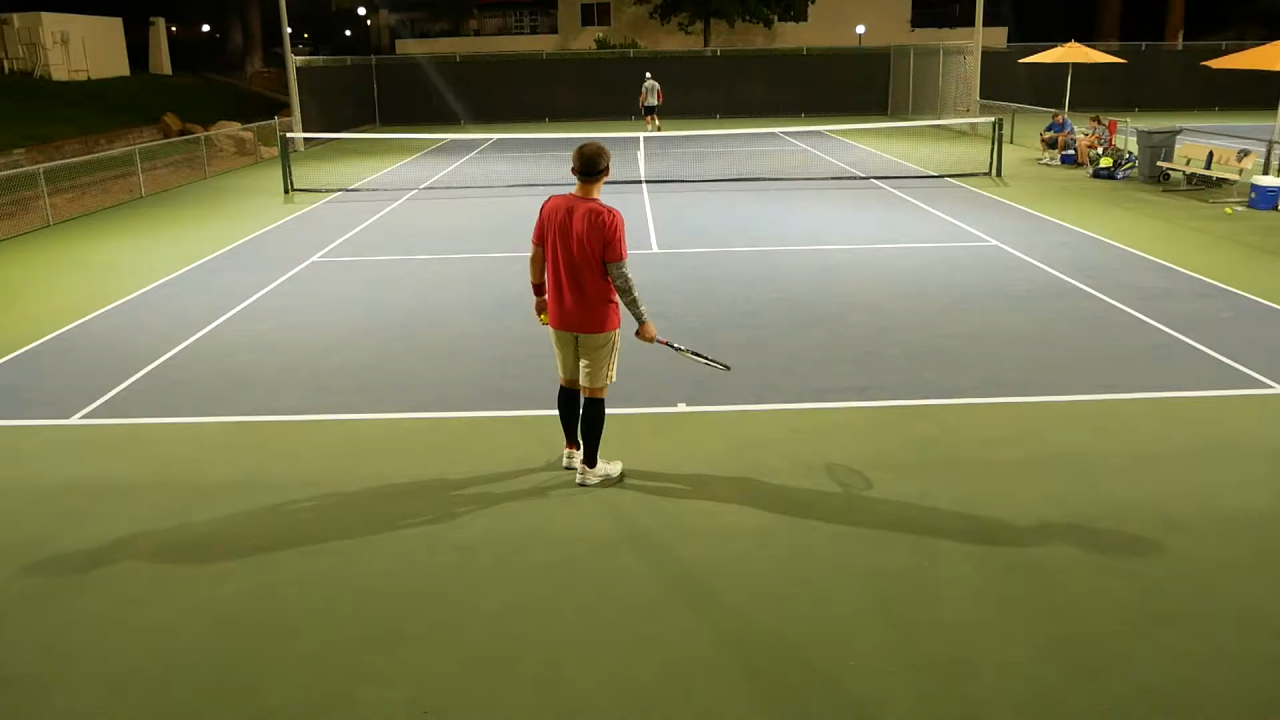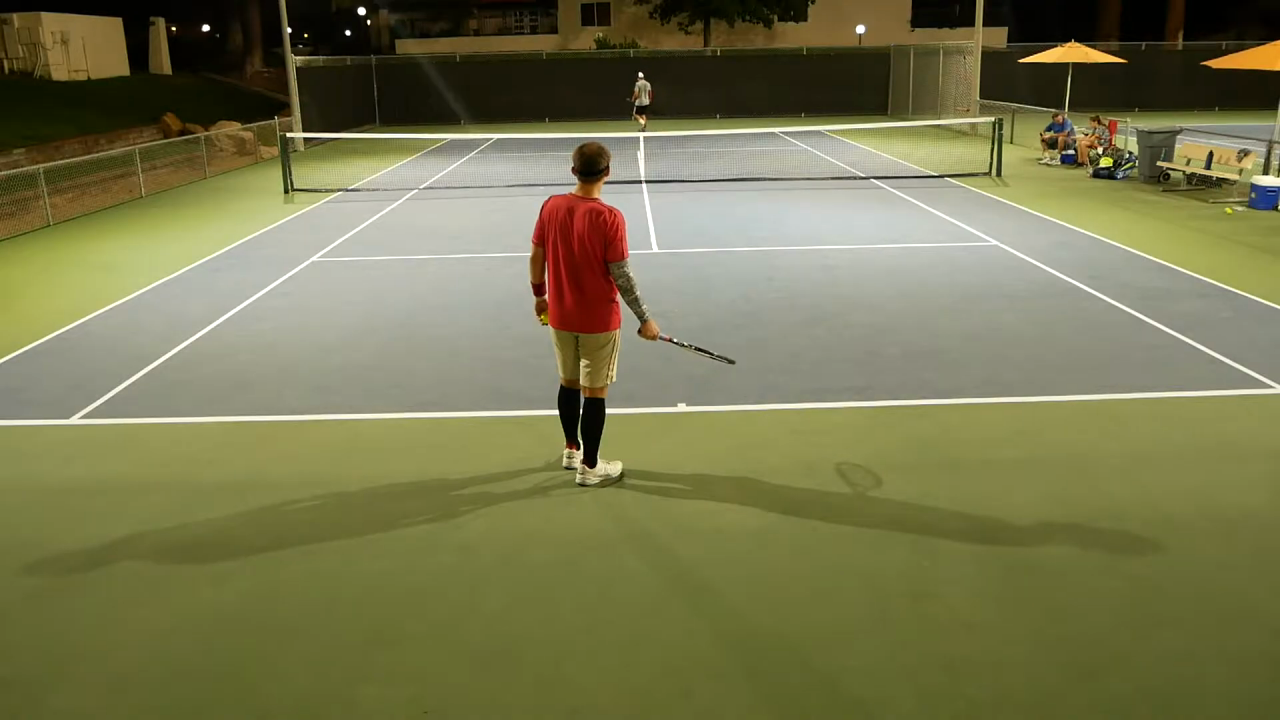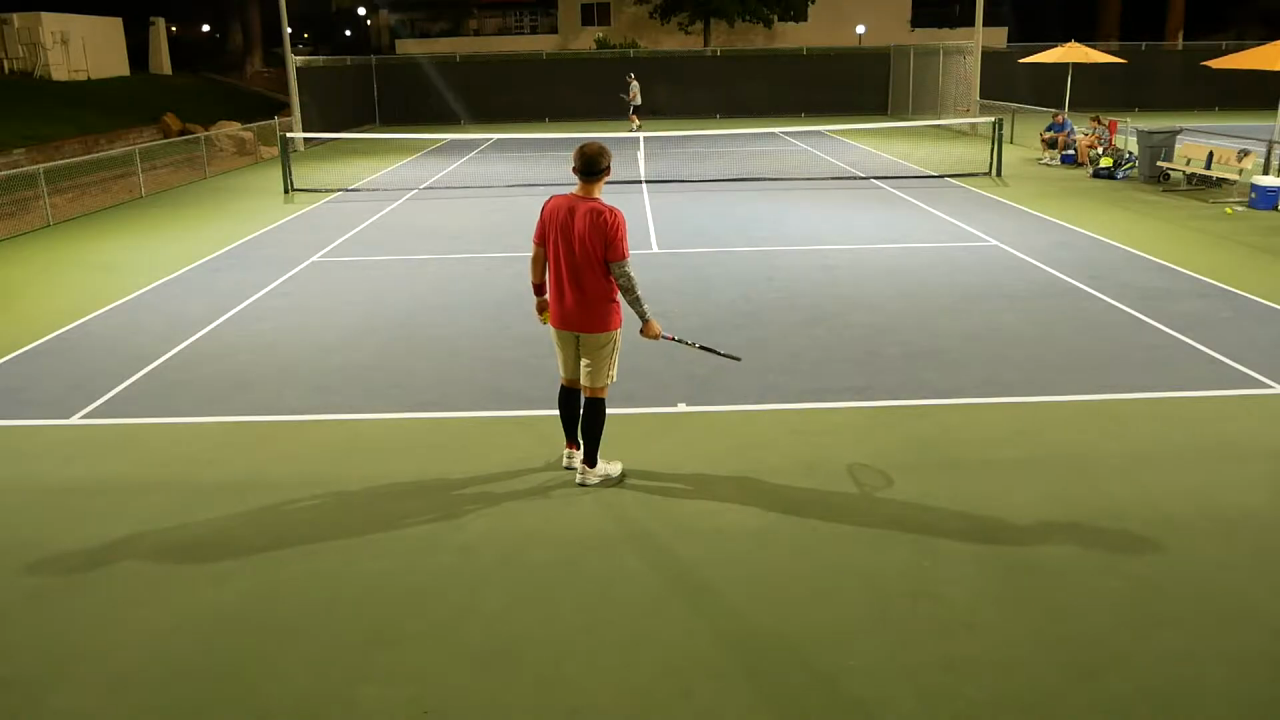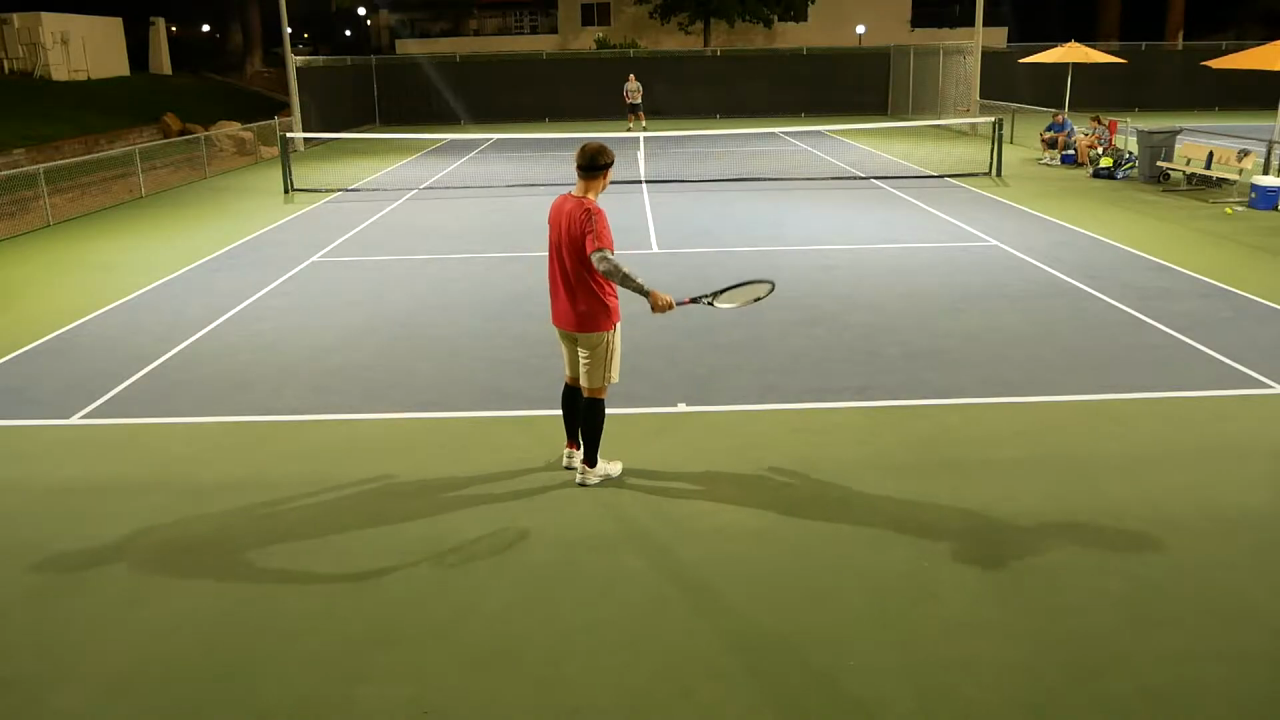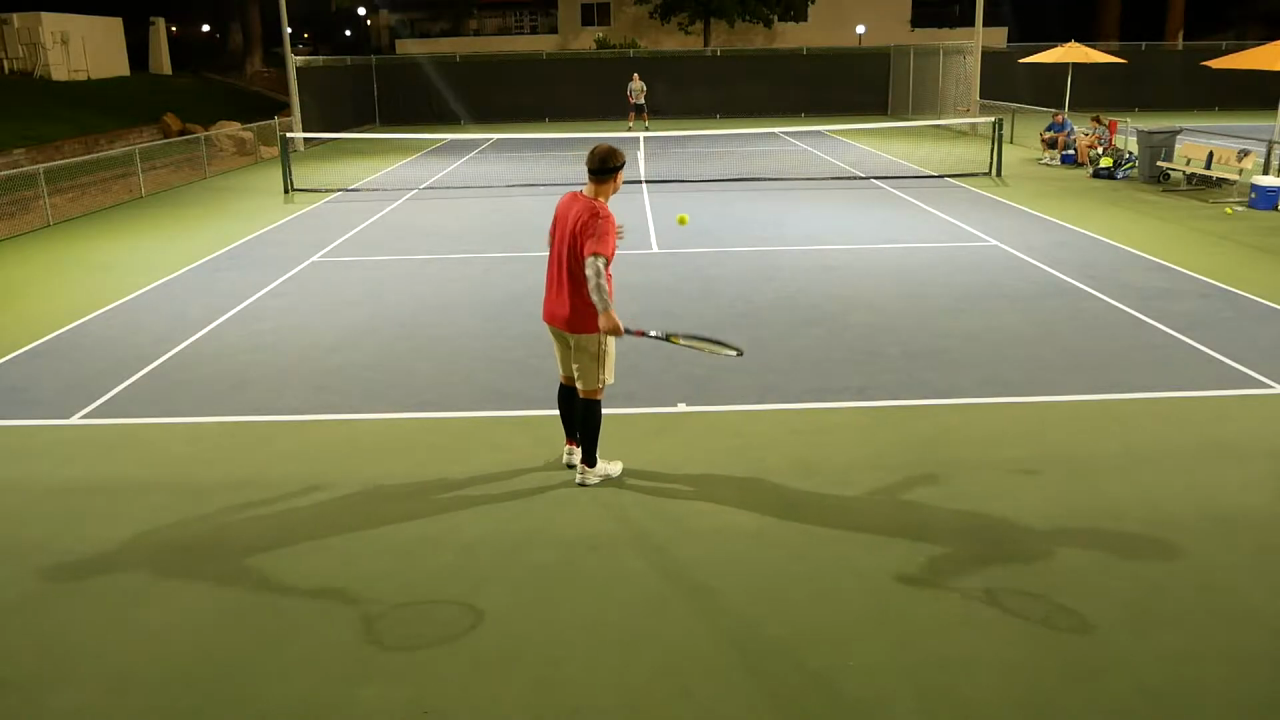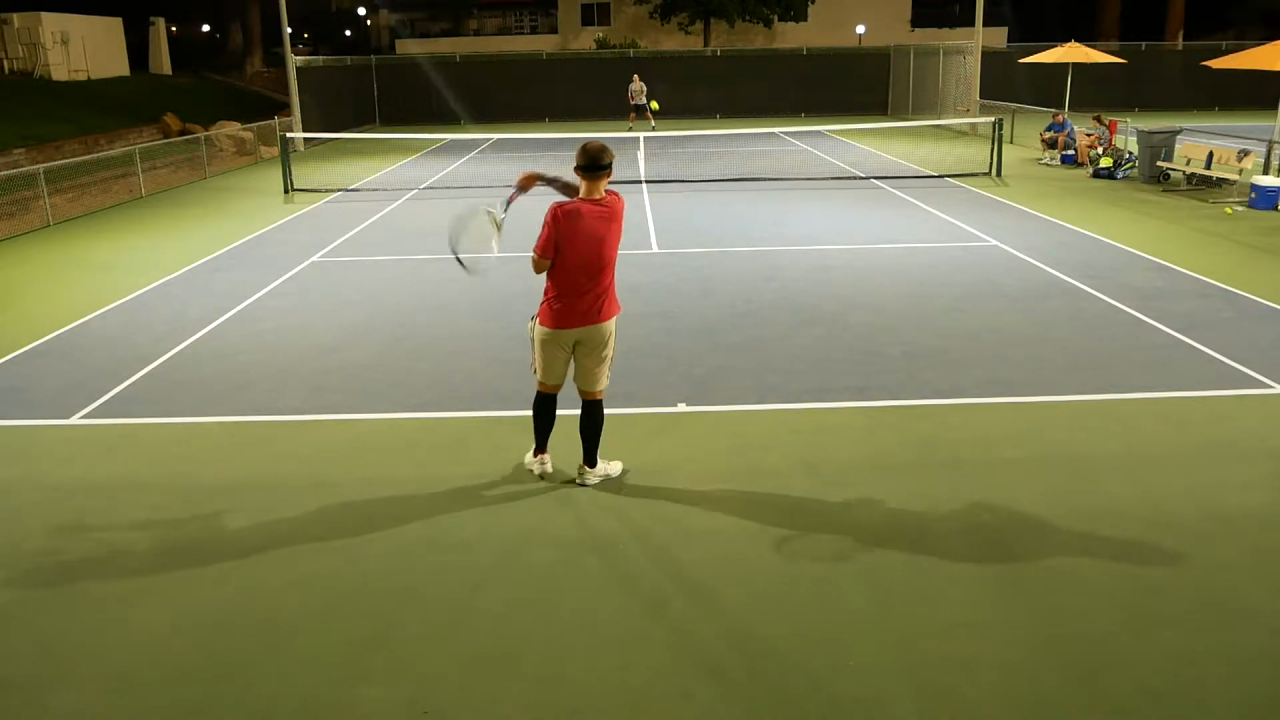
dt=0.5s
person 1, frame 1
left shoulder: (550, 207)
right shoulder: (608, 218)
left elbow: (537, 257)
right elbow: (619, 277)
left wrist: (540, 294)
right wrist: (642, 320)
left hip: (561, 317)
right hip: (598, 321)
left knee: (569, 383)
right knee: (595, 392)
left ankle: (572, 449)
right ankle: (589, 466)
person 1, frame 2
left shoulder: (551, 207)
right shoulder: (609, 217)
left elbow: (536, 257)
right elbow: (621, 276)
left wrist: (539, 294)
right wrist: (645, 319)
left hip: (560, 317)
right hip: (599, 321)
left knee: (568, 383)
right knee: (595, 392)
left ankle: (571, 449)
right ankle: (589, 466)
person 1, frame 3
left shoulder: (551, 207)
right shoulder: (610, 218)
left elbow: (538, 256)
right elbow: (621, 275)
left wrist: (539, 294)
right wrist: (646, 318)
left hip: (562, 316)
right hip: (599, 320)
left knee: (569, 382)
right knee: (595, 391)
left ankle: (571, 449)
right ankle: (589, 466)
person 1, frame 4
left shoulder: (559, 204)
right shoulder: (591, 213)
right elbow: (602, 261)
right wrist: (649, 293)
left hip: (564, 315)
right hip: (595, 318)
left knee: (573, 381)
right knee: (594, 391)
left ankle: (572, 449)
right ankle: (589, 466)
person 1, frame 5
left shoulder: (567, 202)
right shoulder: (601, 217)
right elbow: (594, 269)
right wrist: (605, 312)
left hip: (555, 313)
right hip: (587, 319)
left knee: (568, 382)
right knee: (591, 392)
left ankle: (572, 445)
right ankle: (589, 466)
person 1, frame 6
left shoulder: (559, 213)
right shoulder: (616, 206)
left elbow: (539, 266)
right wrist: (542, 177)
left hip: (556, 318)
right hip: (598, 319)
left knee: (546, 389)
right knee: (593, 395)
left ankle: (541, 456)
right ankle: (590, 467)
